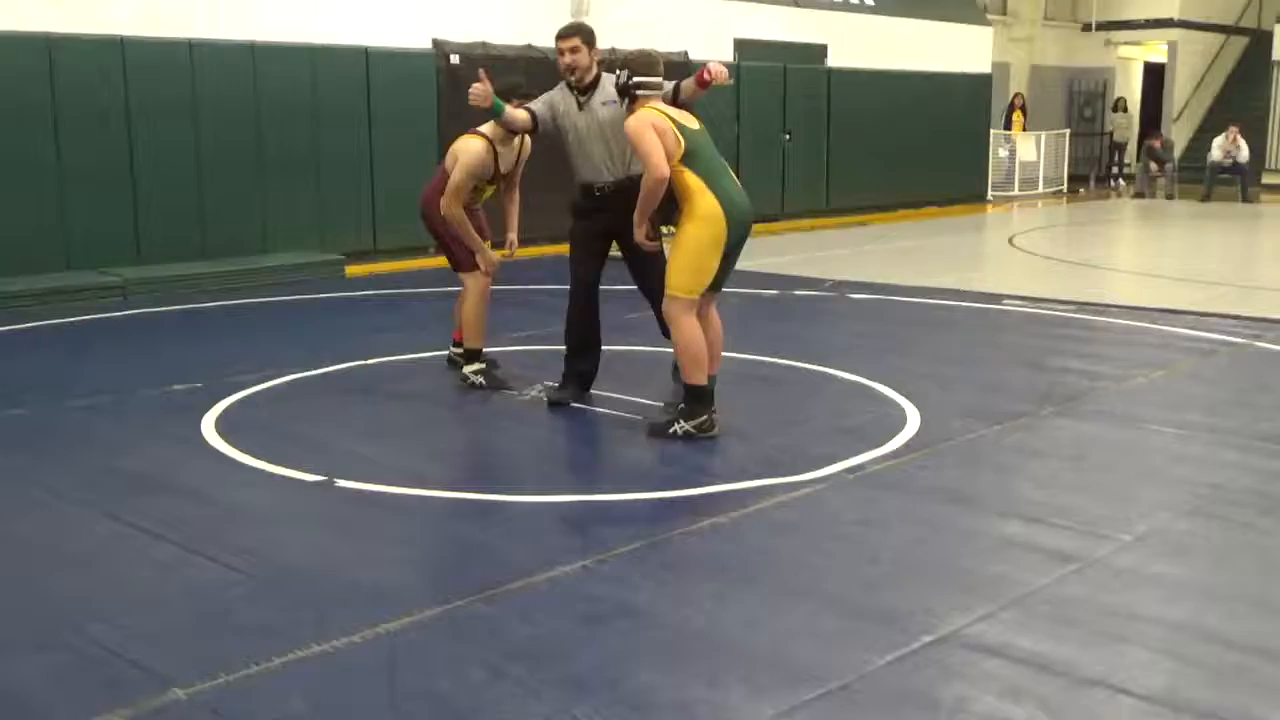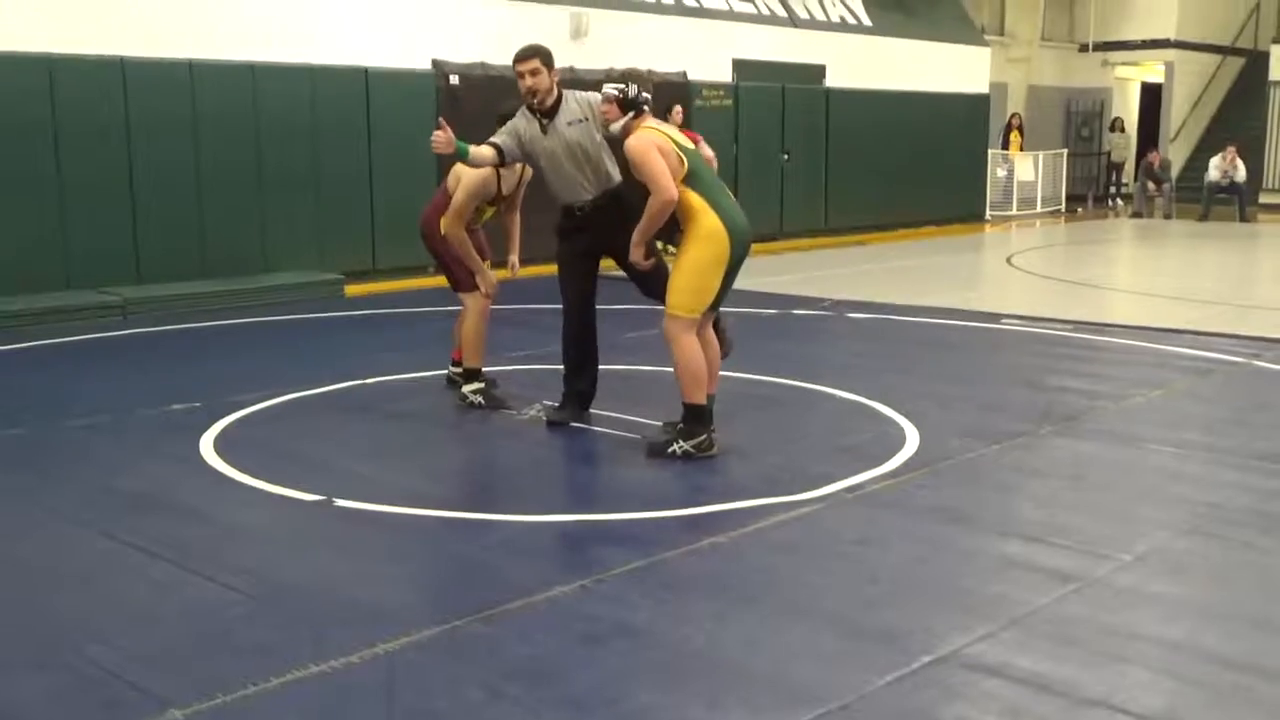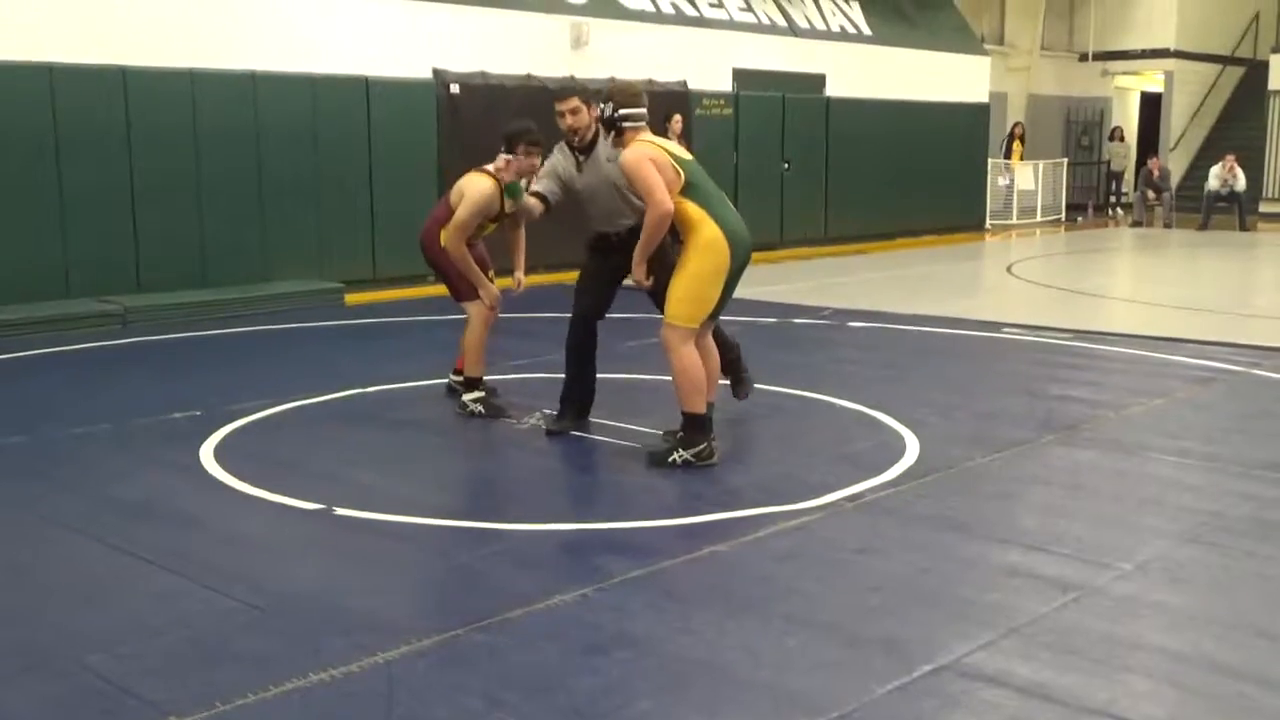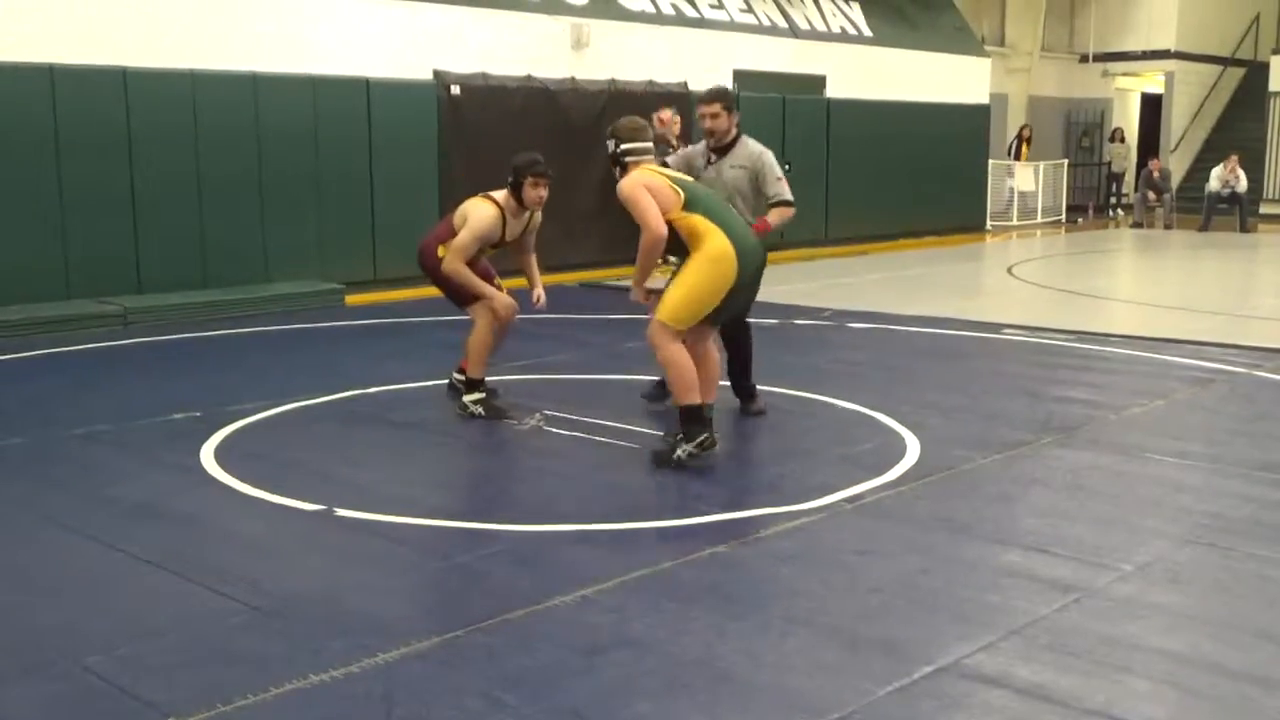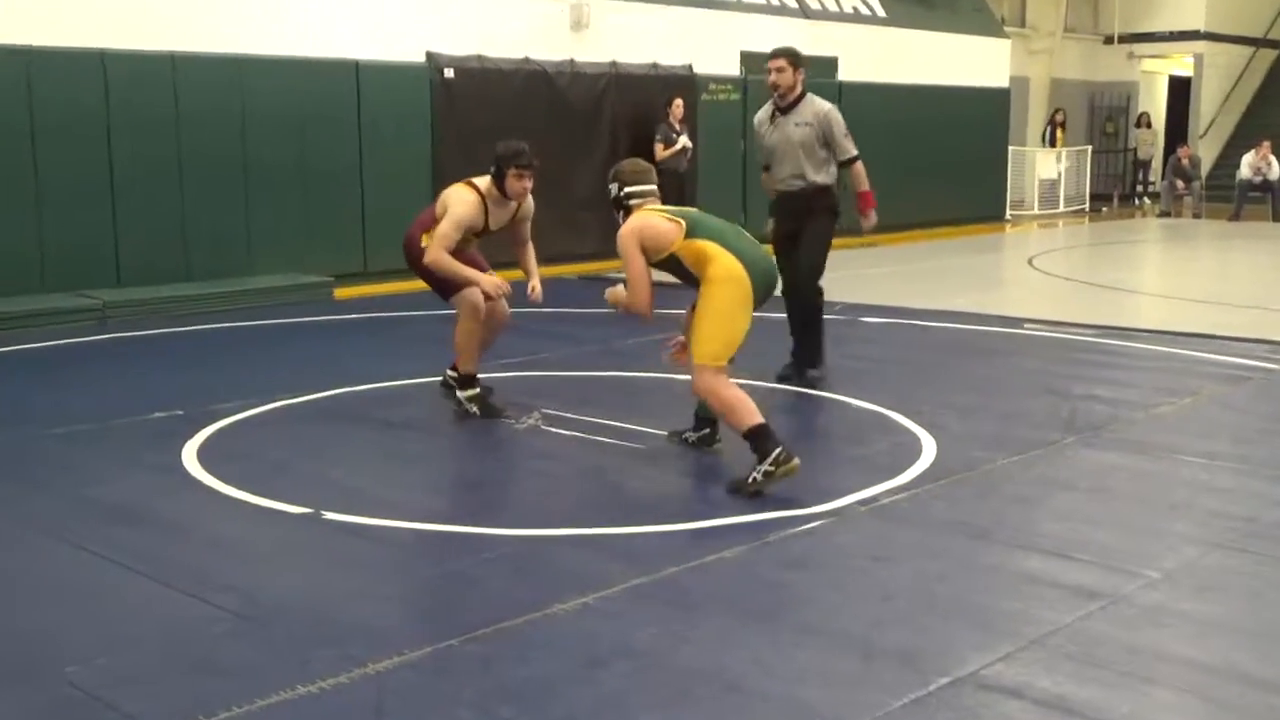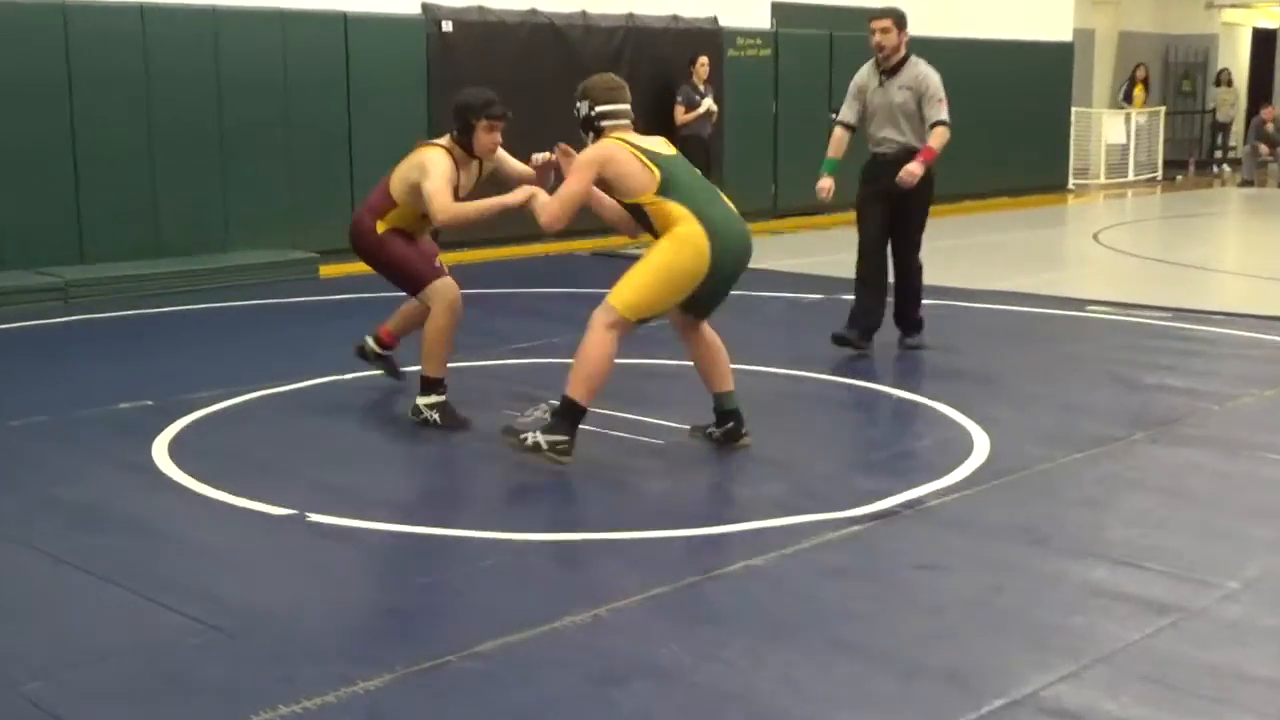
dt=0.5s
person 1, frame 1
left shoulder: (638, 121)
right shoulder: (681, 115)
left elbow: (658, 173)
left wrist: (640, 220)
left hip: (709, 214)
right hip: (737, 208)
left knee: (677, 308)
right knee: (702, 305)
left ankle: (698, 414)
right ankle: (703, 400)
person 1, frame 2
left shoulder: (638, 141)
right shoulder: (667, 132)
left elbow: (666, 195)
left wrist: (638, 240)
left hip: (710, 232)
right hip: (733, 227)
left knee: (678, 327)
right knee: (699, 324)
left ankle: (696, 434)
right ankle: (701, 421)
person 1, frame 3
left shoulder: (633, 155)
right shoulder: (666, 145)
left elbow: (662, 208)
left wrist: (639, 258)
left hip: (711, 242)
right hip: (734, 237)
left knee: (676, 337)
right knee: (698, 333)
left ankle: (697, 442)
right ankle: (700, 428)
person 1, frame 4
left shoulder: (630, 184)
right shoulder: (670, 176)
left elbow: (656, 232)
left wrist: (638, 281)
left hip: (720, 253)
right hip: (747, 249)
left knee: (662, 333)
right knee: (698, 334)
left ankle: (696, 432)
right ankle: (699, 427)
person 1, frame 5
left shoulder: (629, 230)
right shoulder: (678, 213)
left elbow: (642, 304)
left wrist: (618, 296)
right wrist: (691, 334)
left hip: (732, 273)
right hip: (760, 265)
left knee: (707, 377)
left ankle: (773, 454)
right ankle: (707, 423)
person 1, frame 6
left shoulder: (599, 155)
right shoulder: (658, 144)
left elbow: (551, 220)
left wrist: (534, 194)
right wrist: (586, 188)
left hip: (694, 243)
right hip: (734, 238)
left knee: (607, 322)
right knee: (688, 320)
left ankle: (561, 431)
right ankle: (729, 422)
person 2, frame 1
right shoulder: (555, 101)
left elbow: (679, 94)
right elbow: (521, 119)
left wrist: (705, 75)
right wrist: (493, 104)
left hip: (632, 198)
right hip: (590, 204)
left knee: (654, 283)
right knee: (582, 292)
right ankle: (577, 379)
person 2, frame 2
left shoulder: (589, 105)
right shoulder: (519, 128)
right elbow: (489, 155)
right wrist: (457, 149)
left hip: (615, 211)
right hip: (574, 223)
left knee: (656, 284)
right knee: (576, 311)
left ankle: (708, 325)
right ankle: (576, 399)
person 2, frame 3
right shoulder: (558, 162)
right elbow: (537, 208)
right hip: (604, 245)
right knee: (581, 321)
left ankle: (733, 364)
right ankle: (574, 410)
person 2, frame 4
left shoulder: (757, 156)
right shoulder: (696, 155)
left elbow: (784, 207)
left wrist: (754, 231)
left knee: (733, 323)
left ankle: (745, 394)
person 2, frame 5
left shoulder: (823, 113)
right shoulder: (761, 120)
left elbow: (852, 161)
left wrist: (867, 207)
right wrist: (773, 212)
left hip: (818, 205)
right hip: (784, 207)
left knee: (806, 280)
right knee: (791, 287)
left ankle: (813, 358)
right ankle: (802, 357)
person 2, frame 6
left shoulder: (924, 76)
right shoulder: (863, 78)
left elbow: (941, 128)
right elbow: (844, 126)
left wrist: (921, 162)
right wrist: (828, 172)
left hip: (911, 174)
right hip: (876, 170)
left knee: (906, 254)
right knee: (870, 249)
left ankle: (910, 326)
right ankle: (861, 330)
person 3, frame 1
left shoulder: (523, 144)
right shoulder: (476, 149)
left elbow: (511, 188)
right elbow: (451, 206)
left wrist: (511, 230)
right wrist: (481, 250)
left hip: (469, 205)
right hip: (441, 207)
left knee: (478, 279)
right knee: (479, 281)
left ankle: (459, 350)
right ankle: (473, 367)
person 3, frame 2
left shoulder: (525, 168)
right shoulder: (480, 171)
left elbow: (512, 210)
right elbow: (454, 226)
left wrist: (513, 251)
right wrist: (481, 271)
left hip: (469, 225)
right hip: (441, 226)
left knee: (478, 300)
right knee: (479, 301)
left ankle: (458, 369)
right ankle: (471, 386)
person 3, frame 3
left shoulder: (527, 185)
right shoulder: (484, 188)
left elbow: (516, 226)
right elbow: (454, 242)
left wrist: (519, 268)
right wrist: (483, 284)
left hip: (467, 238)
right hip: (441, 239)
left knee: (489, 310)
right knee: (481, 310)
left ankle: (460, 377)
right ankle: (471, 395)
person 3, frame 4
left shoulder: (533, 214)
right shoulder: (487, 215)
left elbow: (527, 252)
right elbow: (451, 264)
left wrist: (537, 285)
right wrist: (493, 294)
left hip: (468, 255)
right hip: (439, 254)
left knee: (504, 315)
right knee: (488, 314)
left ankle: (462, 378)
right ankle: (472, 397)
person 3, frame 5
left shoulder: (524, 202)
right shoulder: (468, 201)
left elbow: (524, 242)
right elbow: (433, 256)
left wrist: (534, 278)
right wrist: (481, 278)
left hip: (459, 247)
right hip: (425, 248)
left knee: (498, 314)
right knee: (472, 304)
left ankle: (458, 377)
right ankle: (468, 392)
person 3, frame 6
left shoulder: (486, 155)
right shoulder: (435, 160)
left elbow: (531, 181)
right elbow: (444, 214)
left wrist: (541, 171)
right wrist: (509, 199)
left hip: (407, 229)
right hip: (376, 231)
left knee: (436, 299)
right knee: (447, 297)
left ankle: (377, 346)
right ankle: (430, 399)
